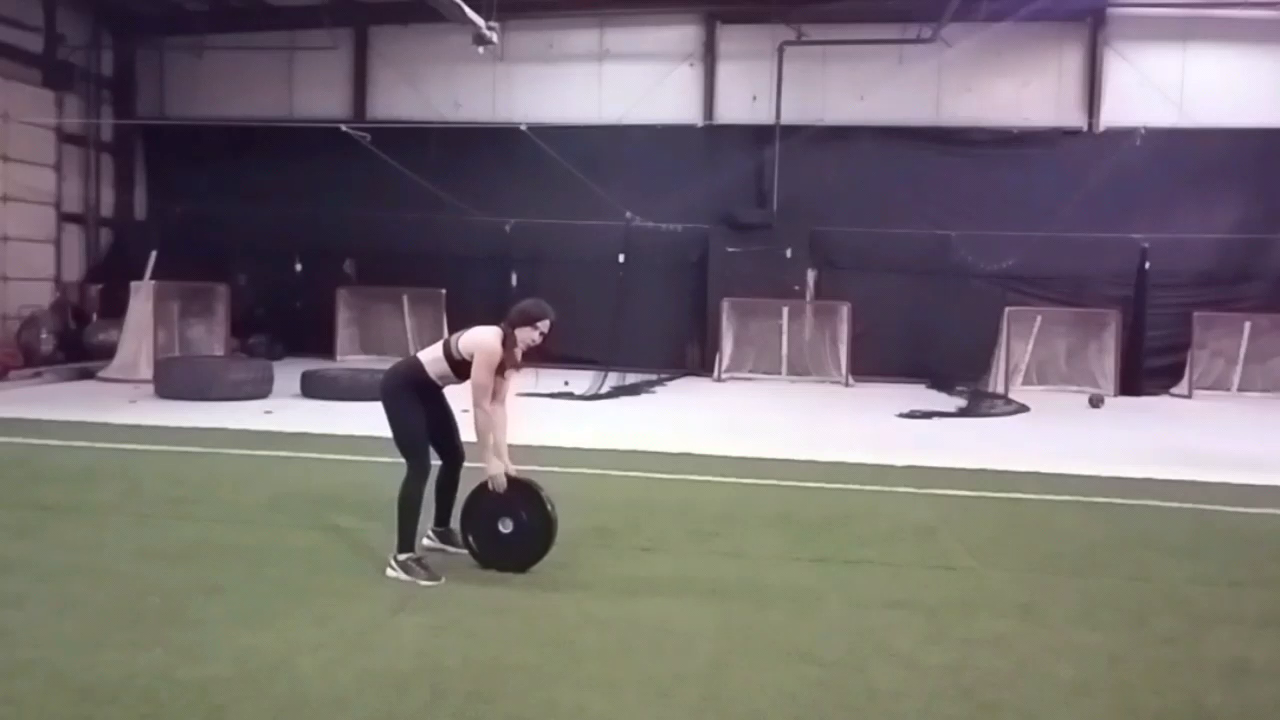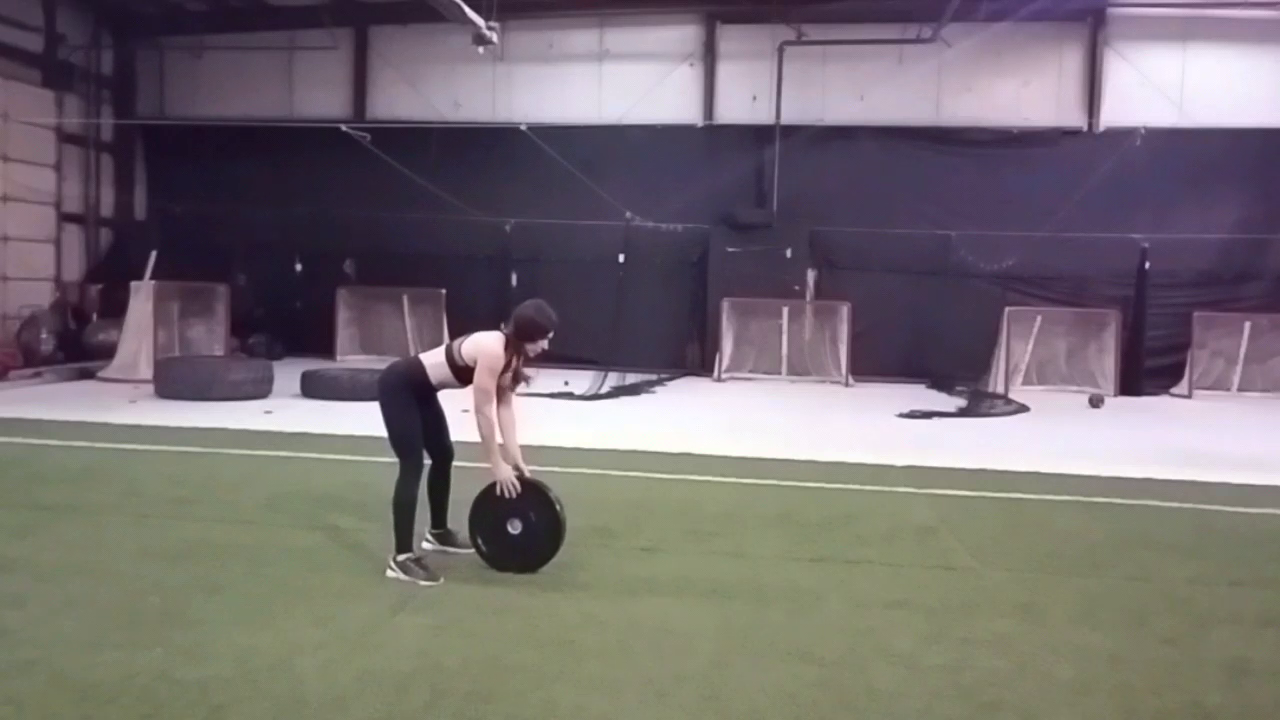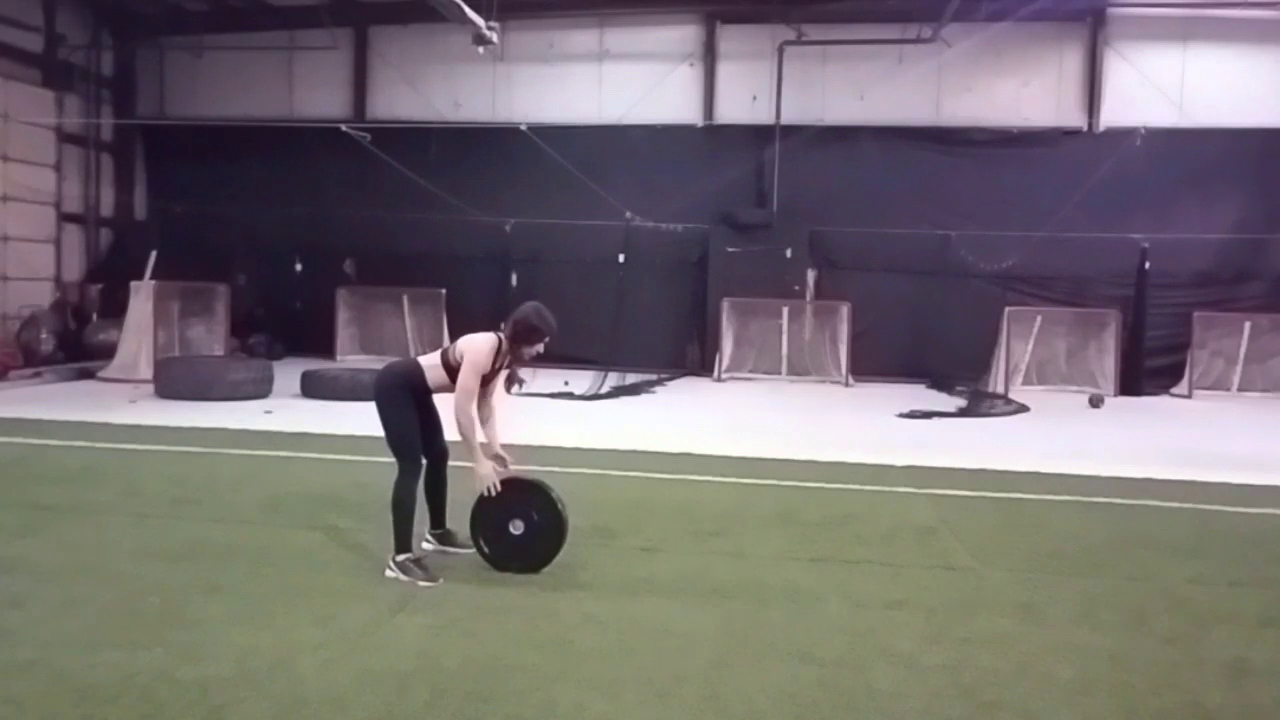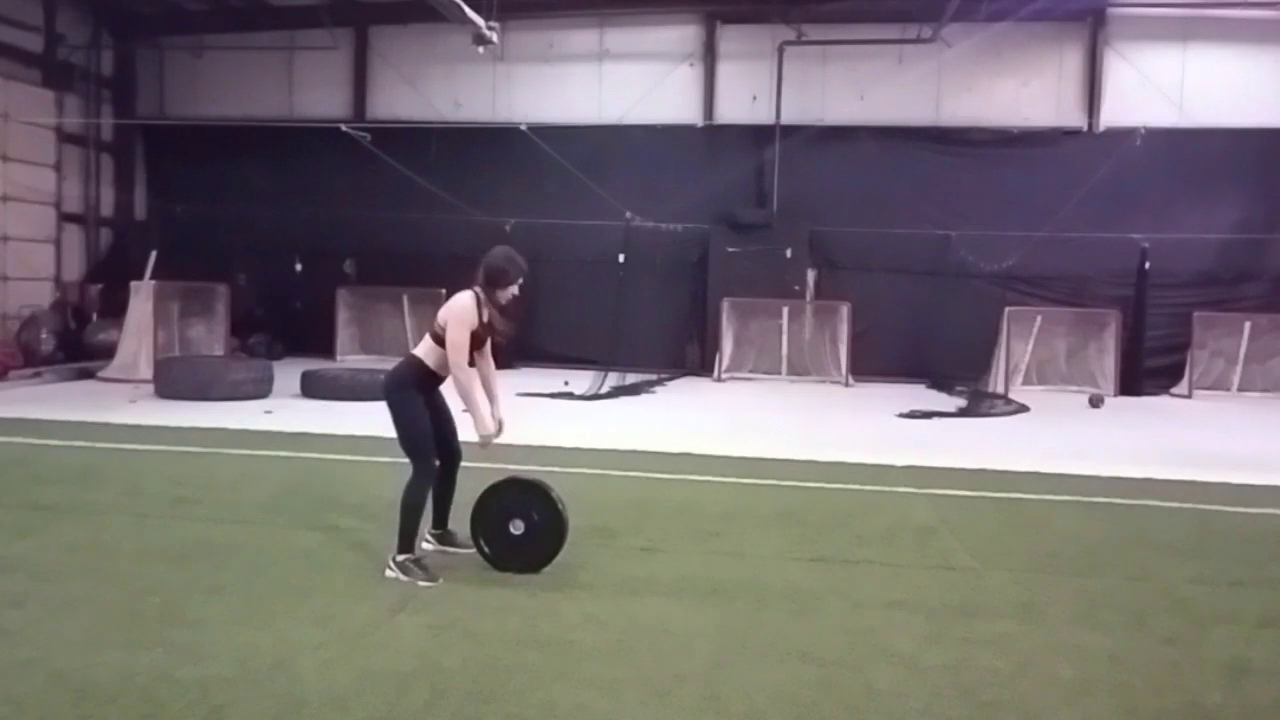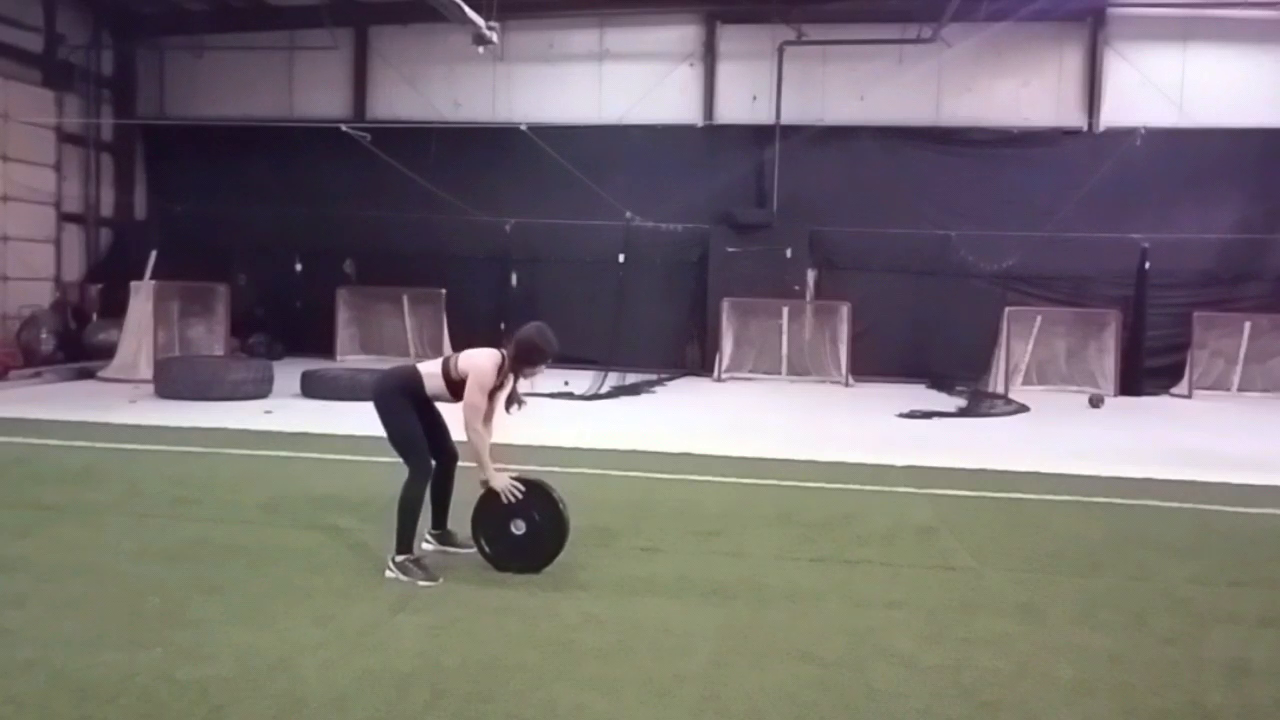
dt=1s
person 1, frame 1
left shoulder: (511, 350)
right shoulder: (489, 345)
left elbow: (497, 404)
right elbow: (481, 406)
left wrist: (503, 456)
right wrist: (489, 459)
left hip: (427, 389)
right hip: (401, 387)
left knee: (454, 457)
right knee: (420, 466)
left ankle: (439, 532)
right ankle: (402, 557)
person 1, frame 2
left shoulder: (512, 353)
right shoulder: (492, 351)
left elbow: (504, 407)
right elbow: (483, 412)
left wrist: (515, 456)
right wrist: (497, 465)
left hip: (422, 390)
right hip: (399, 386)
left knee: (443, 457)
right knee: (413, 466)
left ankle: (438, 533)
right ankle: (401, 557)
person 1, frame 3
left shoulder: (503, 352)
right shoulder: (483, 349)
left elbow: (484, 403)
right elbow: (462, 410)
left wrist: (493, 446)
right wrist: (478, 461)
left hip: (416, 391)
right hip: (395, 387)
left knee: (438, 457)
right knee: (411, 466)
left ankle: (438, 533)
right ankle: (401, 558)
person 1, frame 4
left shoulder: (488, 307)
right shoulder: (464, 305)
left elbow: (484, 358)
right elbow: (459, 367)
left wrist: (495, 407)
right wrist: (479, 419)
left hip: (426, 387)
right hip: (405, 385)
left knee: (451, 458)
right knee: (425, 467)
left ankle: (438, 533)
right ankle: (401, 558)
person 1, frame 5
left shoulder: (503, 370)
right shoulder: (486, 367)
left elbow: (484, 424)
right elbow: (472, 428)
left wrist: (485, 470)
right wrist: (491, 474)
left hip: (415, 395)
right hip: (394, 392)
left knee: (447, 457)
right knee: (421, 468)
left ankle: (438, 533)
right ankle: (401, 558)
